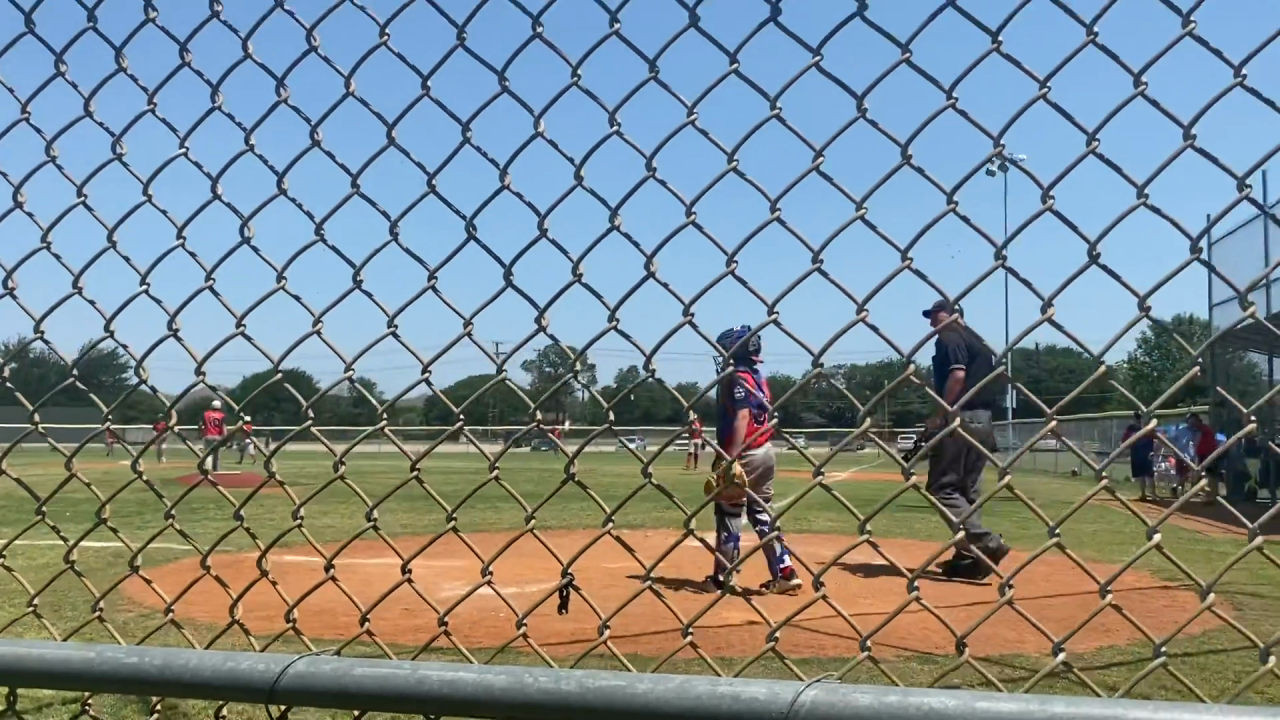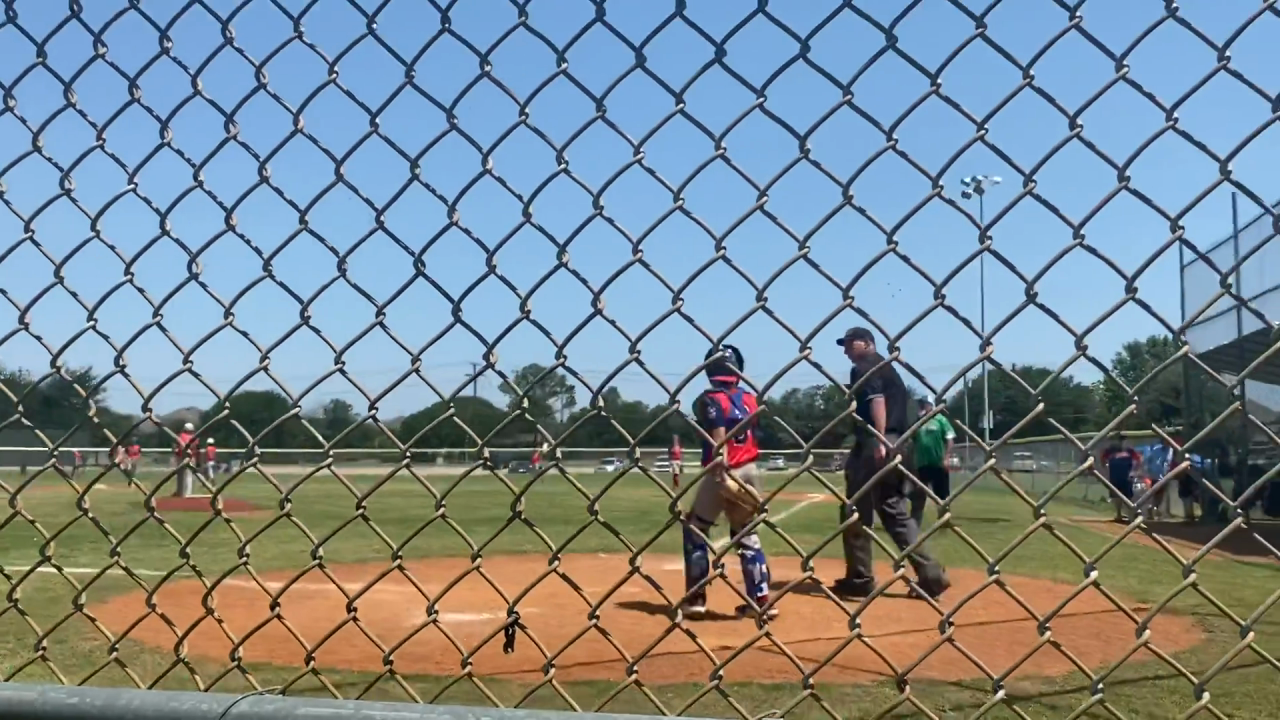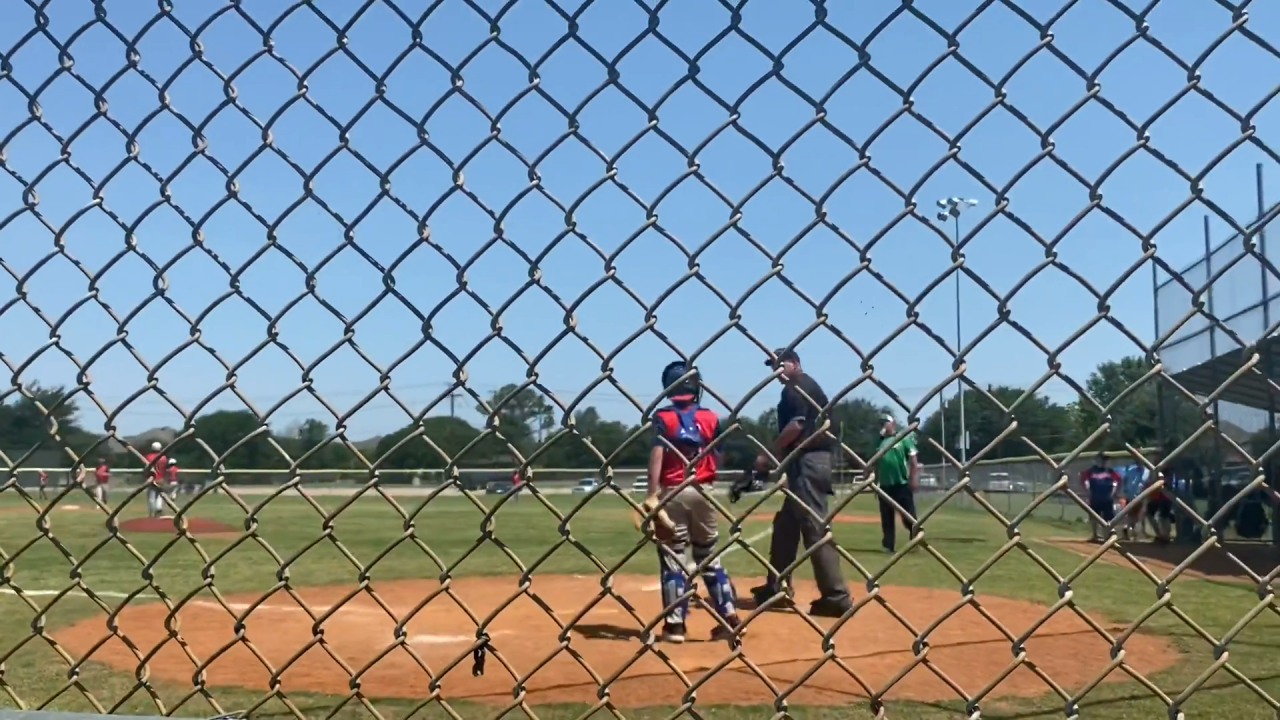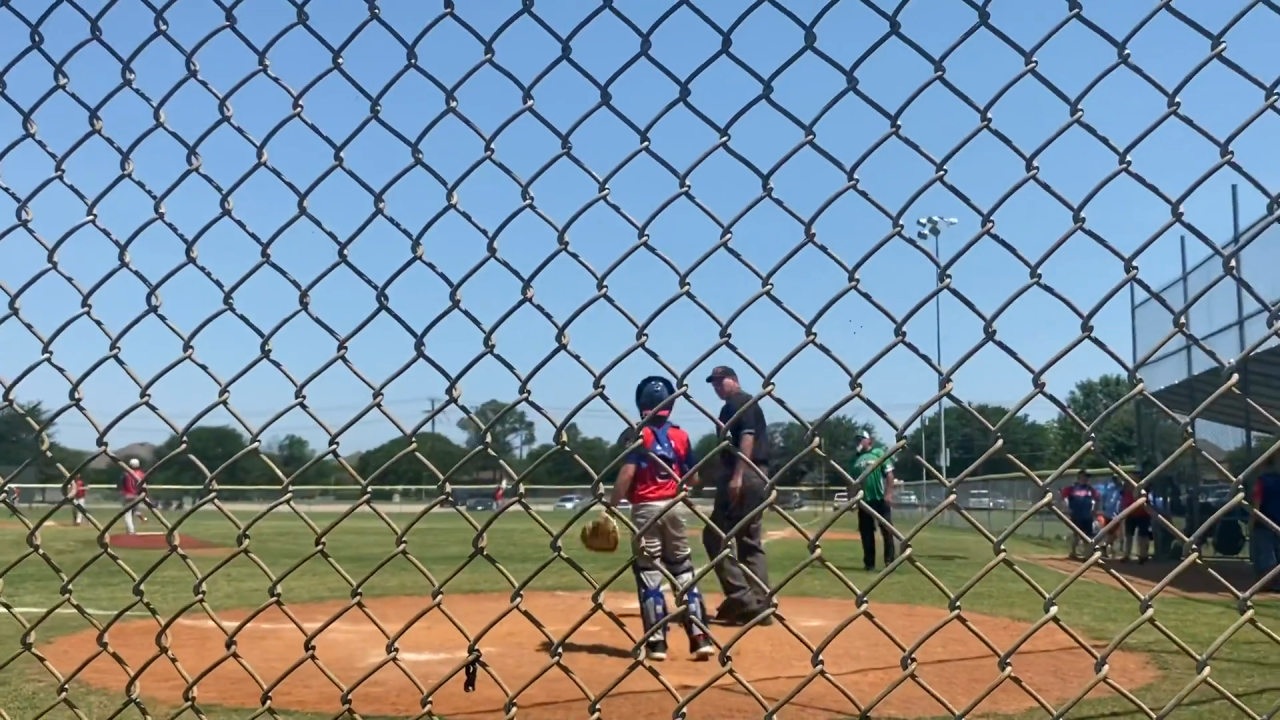
dt=0.4s
person 1, frame 1
left shoulder: (736, 379)
right shoulder: (759, 380)
left elbow: (741, 418)
left wrist: (731, 459)
right wrist: (724, 454)
left hip: (745, 455)
right hip: (765, 452)
left knee: (729, 514)
right knee: (762, 512)
left ankle: (722, 579)
right ankle: (785, 572)
person 1, frame 2
left shoulder: (709, 399)
right shoulder: (750, 399)
left elbow: (719, 438)
right elbow: (754, 435)
left wrist: (724, 476)
left hip: (723, 473)
right hip: (749, 471)
left knee: (695, 528)
right knee: (747, 535)
left ankle: (695, 598)
right ankle: (761, 600)
person 1, frame 3
left shoulder: (663, 418)
right shoulder: (710, 418)
left elbow: (657, 455)
right elbow: (717, 458)
left wrist: (652, 494)
left hip: (674, 492)
right hip: (703, 491)
left knee: (673, 557)
right knee: (708, 555)
left ankle: (675, 624)
right ankle: (730, 618)
person 1, frame 4
left shoulder: (638, 434)
right shoulder: (681, 435)
left elbow: (627, 473)
right elbow: (692, 479)
left wrist: (611, 508)
left hip: (646, 509)
right hip: (675, 507)
left knee: (649, 574)
right knee: (683, 570)
left ankle: (657, 642)
right ankle: (700, 637)
person 2, frame 1
left shoulder: (949, 337)
right shoulder: (979, 341)
left elbow: (957, 376)
left wrist: (939, 416)
left hip: (961, 420)
right hip: (983, 421)
left knee: (942, 488)
right knee: (967, 492)
left ankle: (987, 543)
right ankle: (968, 559)
person 2, frame 2
left shoulder: (863, 368)
right shoulder: (887, 368)
left elbow: (877, 402)
left wrist: (880, 442)
left hip: (872, 445)
right hip: (898, 446)
left knee: (856, 513)
right knee: (896, 513)
left ankle: (860, 579)
right ankle: (931, 574)
person 2, frame 3
left shoulder: (797, 387)
right shoulder: (809, 386)
left elbow: (796, 425)
left wrist: (770, 455)
left hip: (807, 463)
right hip: (816, 460)
left knee: (815, 529)
right knee: (785, 524)
left ankle: (836, 596)
right ankle: (775, 587)
person 2, frame 4
left shoulder: (739, 403)
right shoulder: (740, 404)
left elbow: (747, 438)
left wrist: (737, 476)
left hip: (743, 477)
right hip: (755, 477)
left knee: (716, 536)
right knee: (751, 542)
left ankle: (740, 596)
right ankle: (759, 604)
